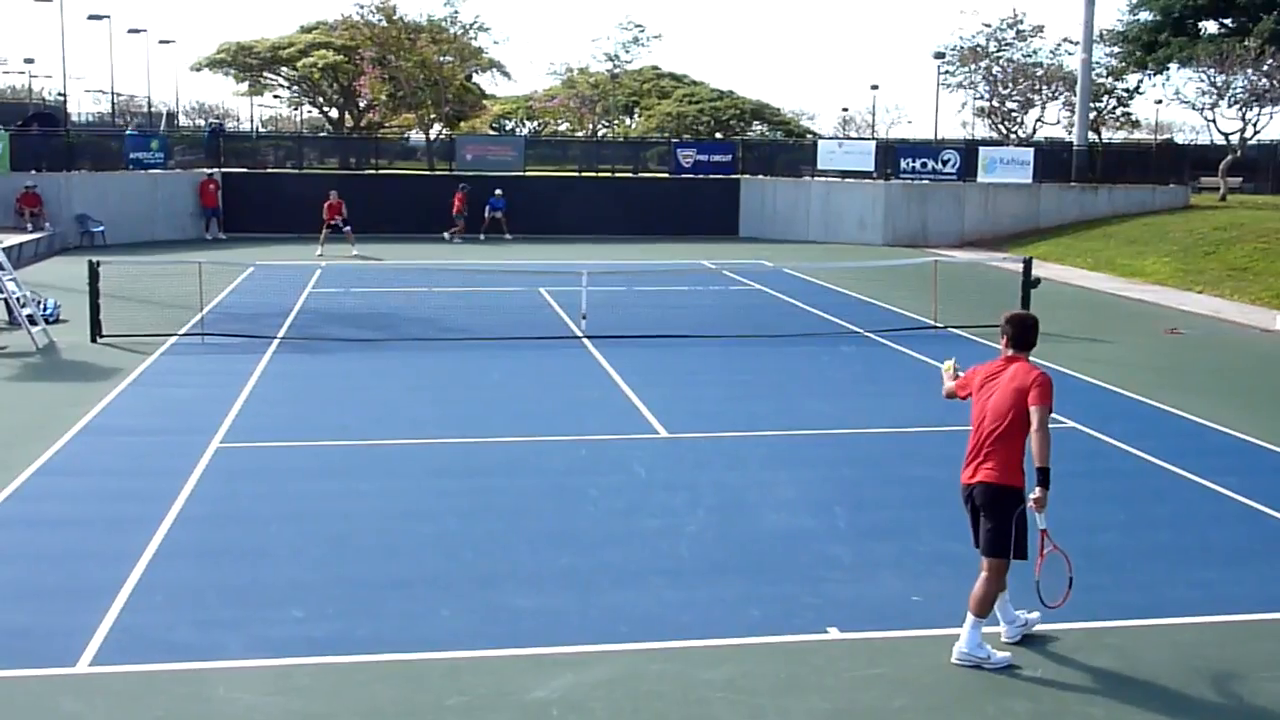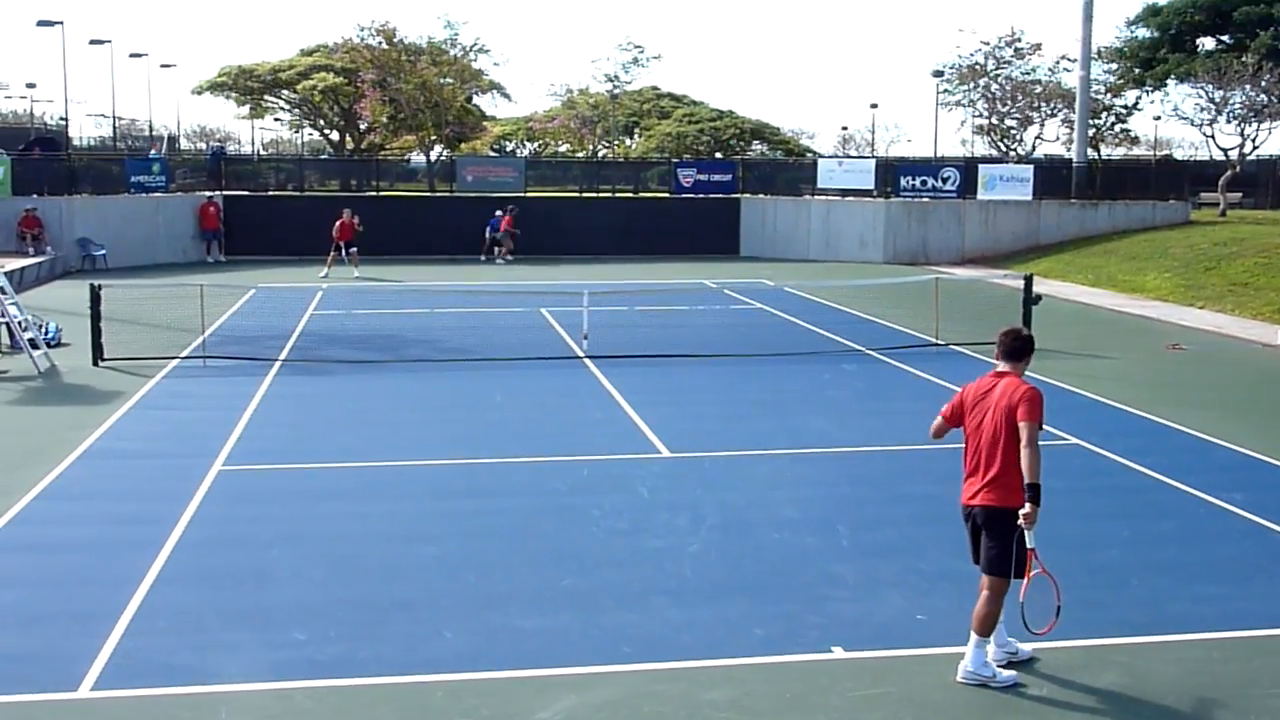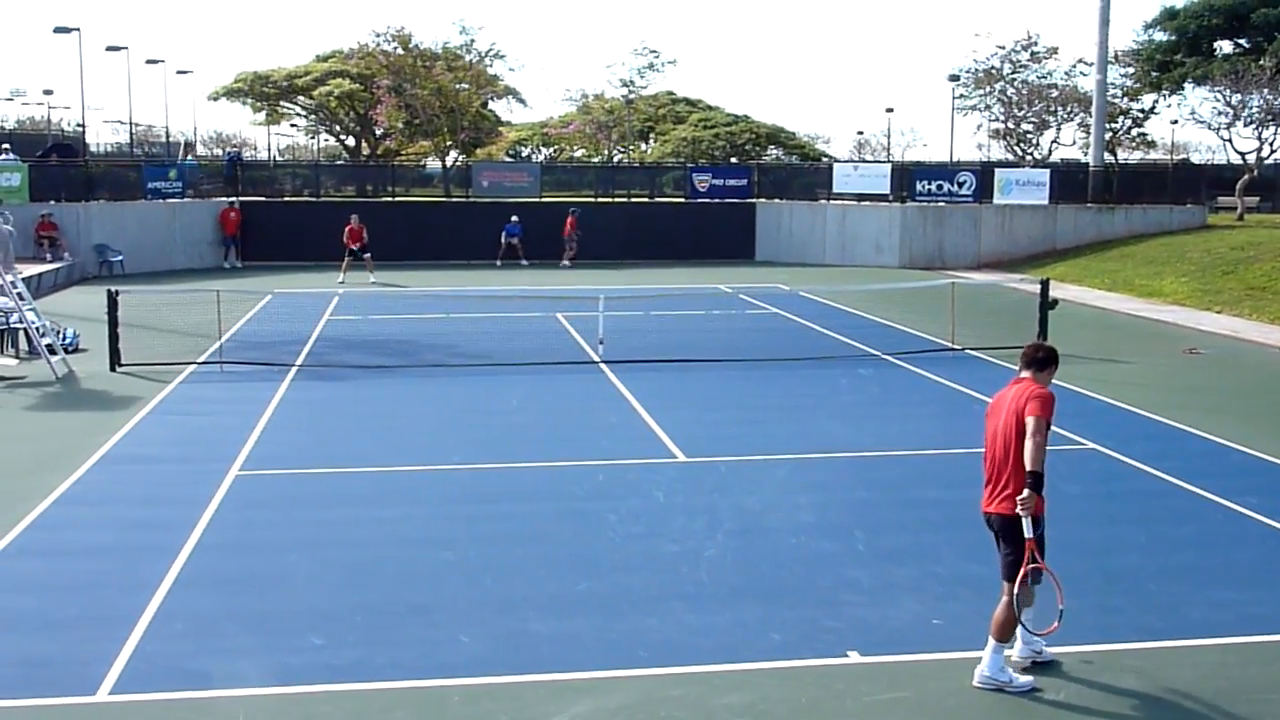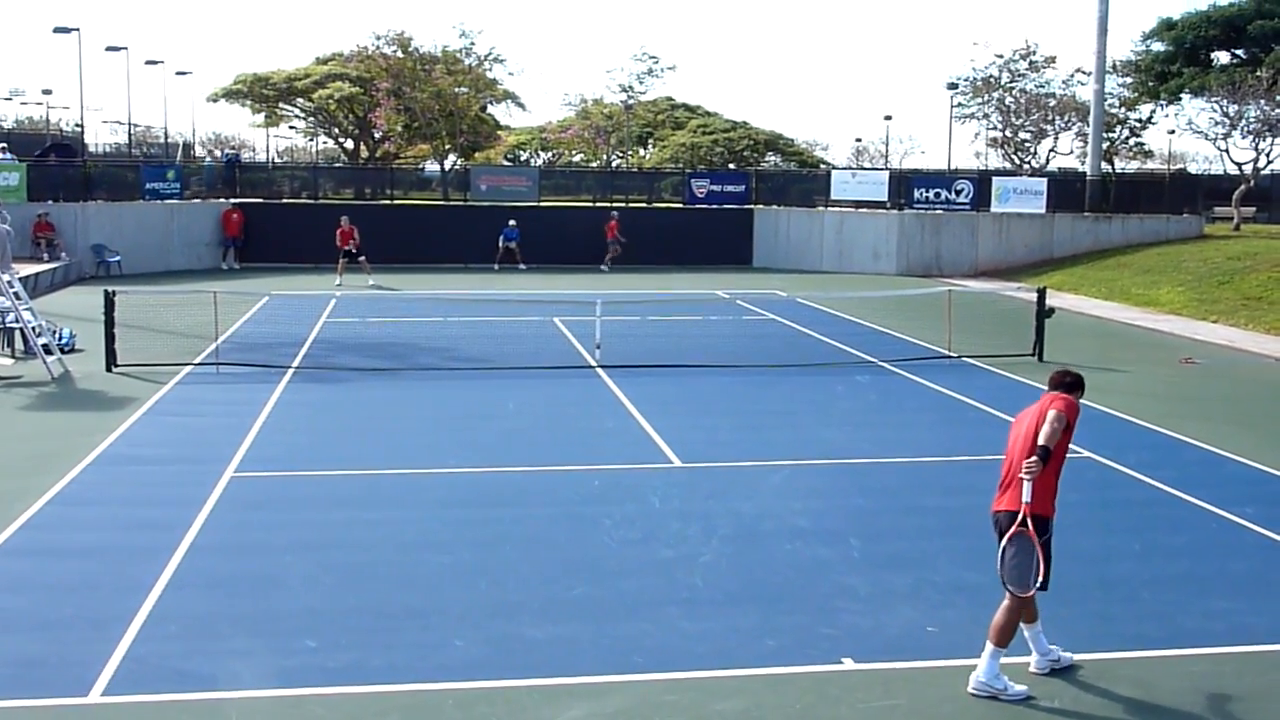
dt=0.4s
person 1, frame 1
left shoulder: (980, 372)
right shoulder: (1037, 378)
left elbow: (949, 389)
right elbow: (1038, 429)
left wrist: (948, 374)
right wrist: (1042, 481)
left hip: (972, 479)
right hip: (1002, 484)
left knee: (994, 559)
right knee: (994, 567)
left ankle: (1011, 622)
right ankle: (968, 646)
person 1, frame 2
left shoulder: (971, 390)
right shoulder: (1027, 393)
left elbow: (936, 432)
right elbow: (1027, 445)
left wrist: (941, 419)
right wrist: (1033, 496)
left hip: (972, 500)
right hip: (1003, 504)
left knee: (991, 577)
right knee: (995, 585)
left ankle: (999, 646)
right ankle: (973, 664)
person 1, frame 3
left shoulder: (998, 398)
right shoulder: (1040, 395)
right elbow: (1034, 438)
right wrist: (1034, 485)
left hip: (993, 505)
right hip: (1019, 507)
left knee: (1019, 581)
right knee: (1016, 590)
left ankle: (1026, 645)
right ankle: (990, 669)
person 1, frame 4
left shoulder: (1027, 412)
right shoulder: (1066, 403)
right elbow: (1053, 426)
right wrist: (1044, 455)
left hip: (1003, 508)
right hip: (1031, 511)
right knee: (1018, 596)
left ankle: (1043, 654)
right ankle: (986, 675)
